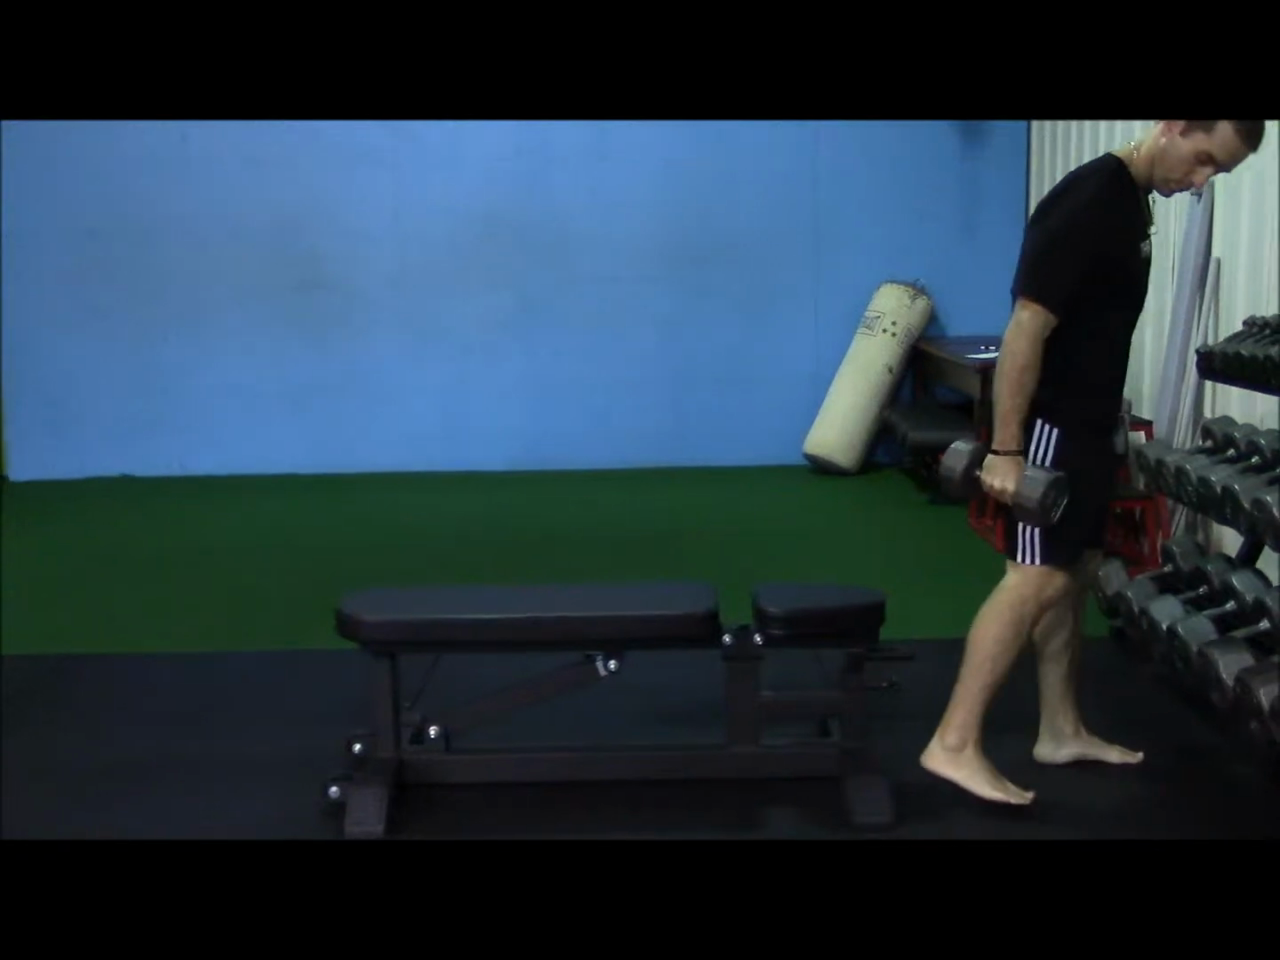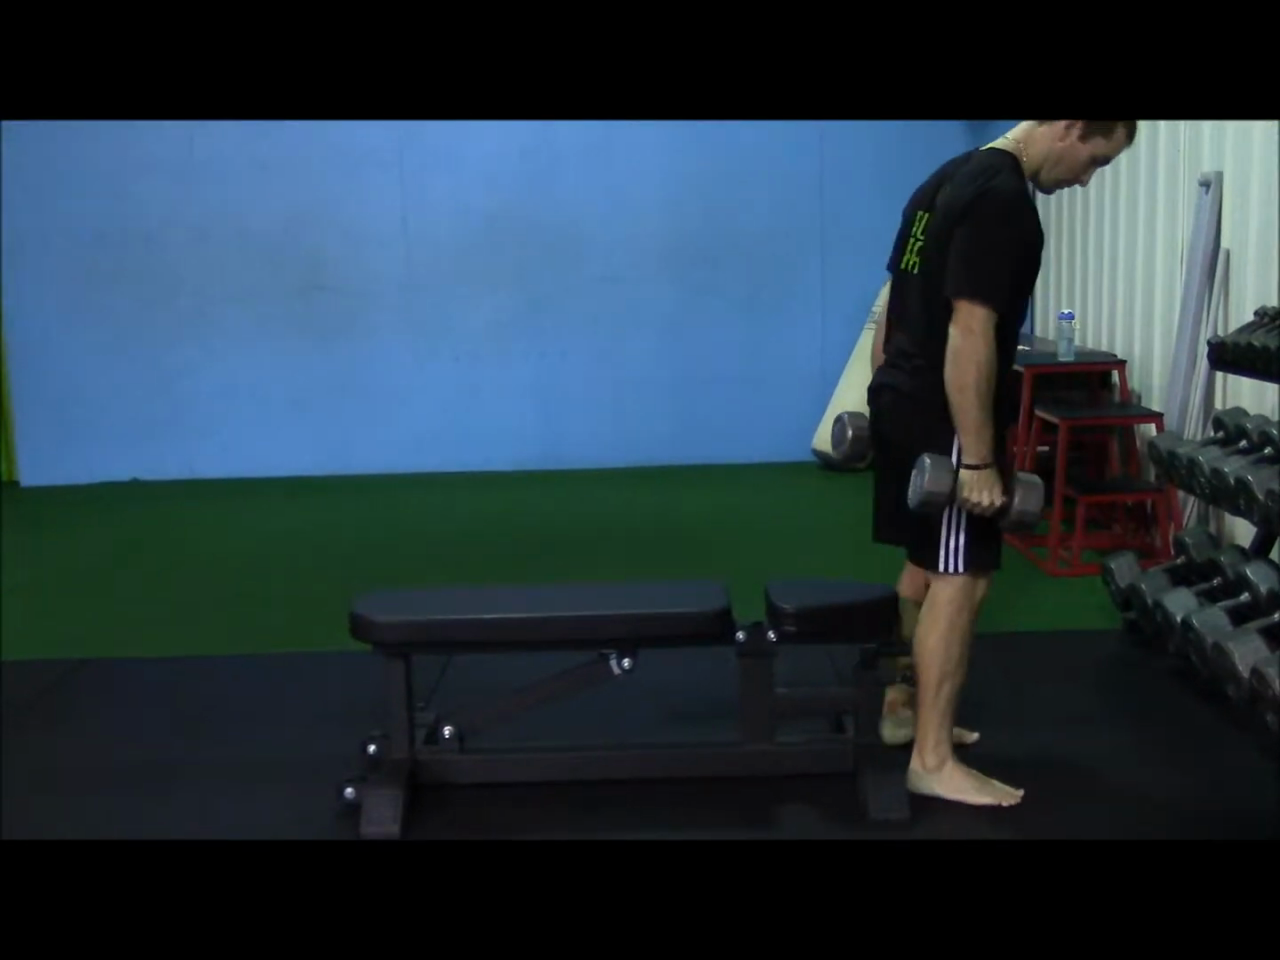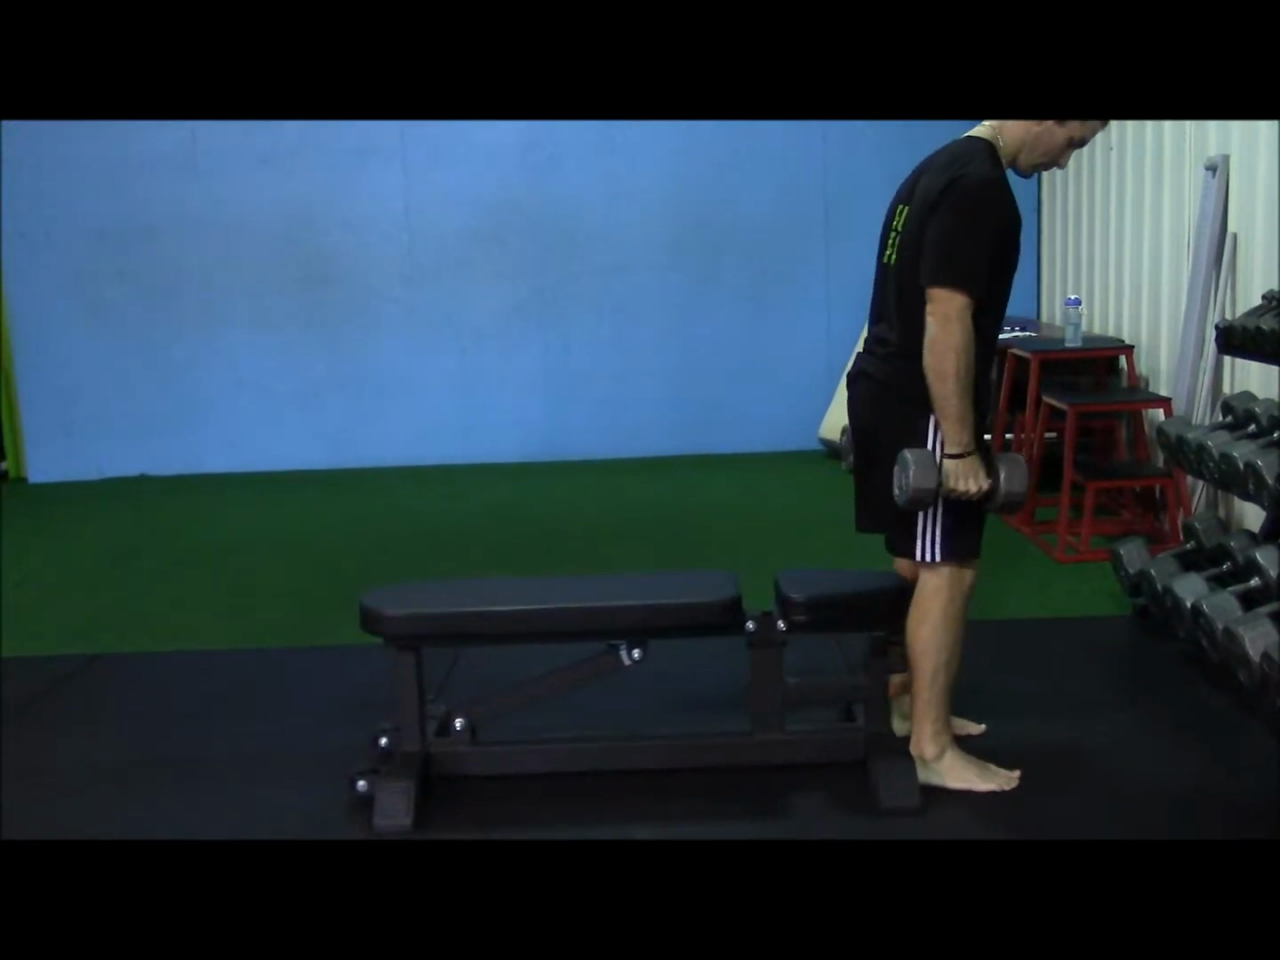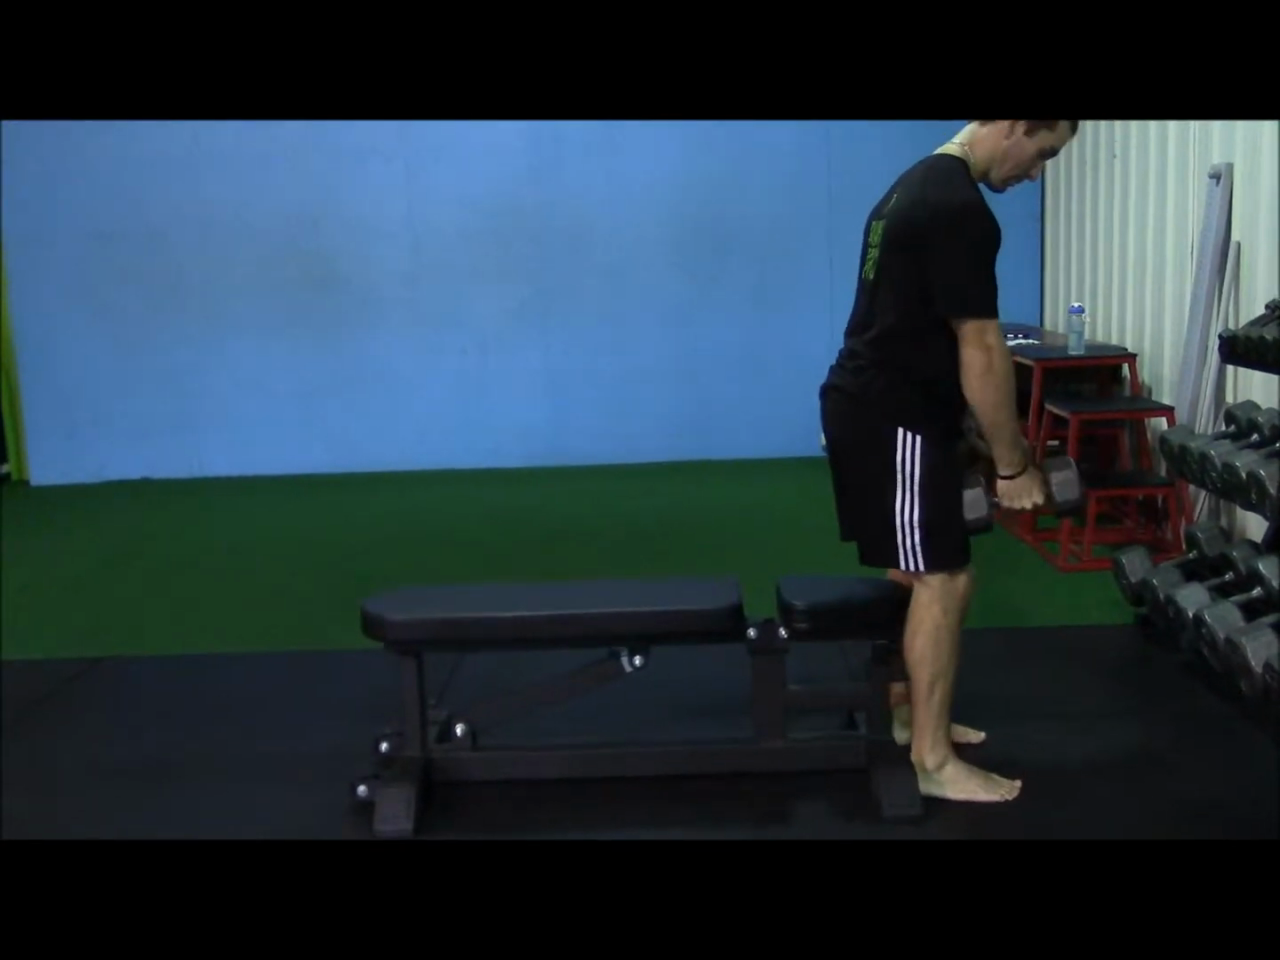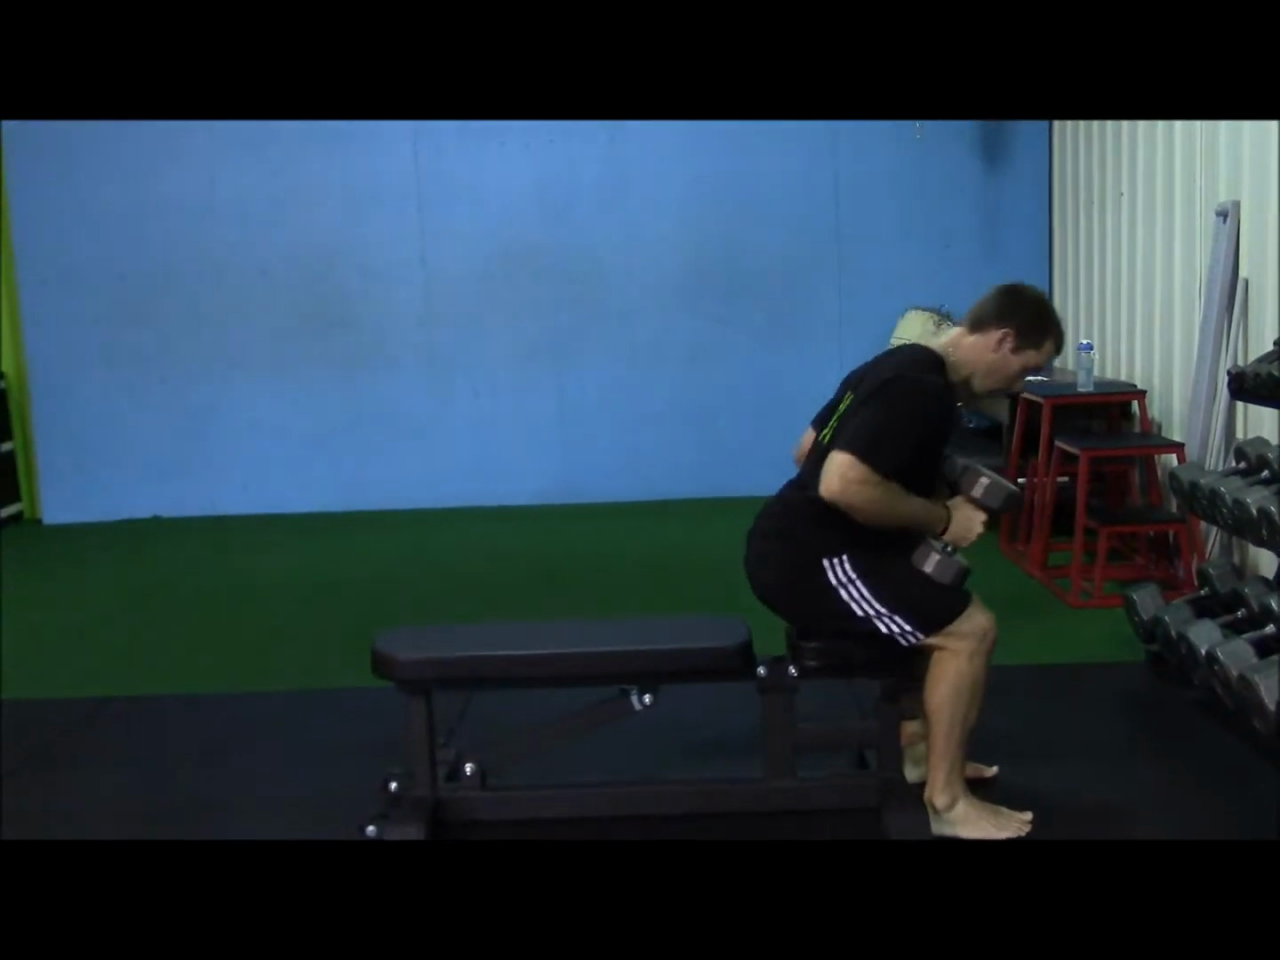
dt=1s
person 1, frame 1
left shoulder: (1132, 201)
right shoulder: (1089, 201)
right elbow: (1027, 329)
right wrist: (1005, 449)
left hip: (1085, 422)
right hip: (1049, 424)
left knee: (1073, 574)
right knee: (1037, 578)
left ankle: (1060, 729)
right ankle: (952, 743)
person 1, frame 2
left shoulder: (956, 177)
right shoulder: (1004, 200)
left elbow: (901, 300)
right elbow: (970, 335)
left wrist: (888, 380)
right wrist: (977, 460)
left hip: (901, 400)
right hip: (937, 416)
left knee: (924, 570)
right knee: (960, 581)
left ankle: (901, 706)
right ankle: (933, 761)
person 1, frame 3
left shoulder: (947, 165)
right shoulder: (981, 186)
right elbow: (947, 321)
right wrist: (960, 447)
left hip: (884, 389)
right hip: (914, 404)
left knee: (917, 561)
right knee: (947, 569)
left ankle: (903, 699)
right ankle: (932, 749)
person 1, frame 4
left shoulder: (922, 184)
right shoulder: (959, 209)
right elbow: (981, 351)
right wrist: (1013, 466)
left hip: (867, 402)
right hip: (893, 418)
left knee: (911, 572)
right knee: (943, 582)
left ankle: (905, 710)
right ankle: (933, 761)
person 1, frame 5
left shoulder: (903, 366)
right shoulder: (920, 390)
left elbow: (809, 449)
right elbow: (843, 485)
left wrist: (930, 506)
right wrist: (941, 519)
left hip: (791, 543)
right hip: (806, 559)
left knee: (951, 608)
right knee: (972, 629)
left ankle: (912, 746)
right ankle: (946, 801)
